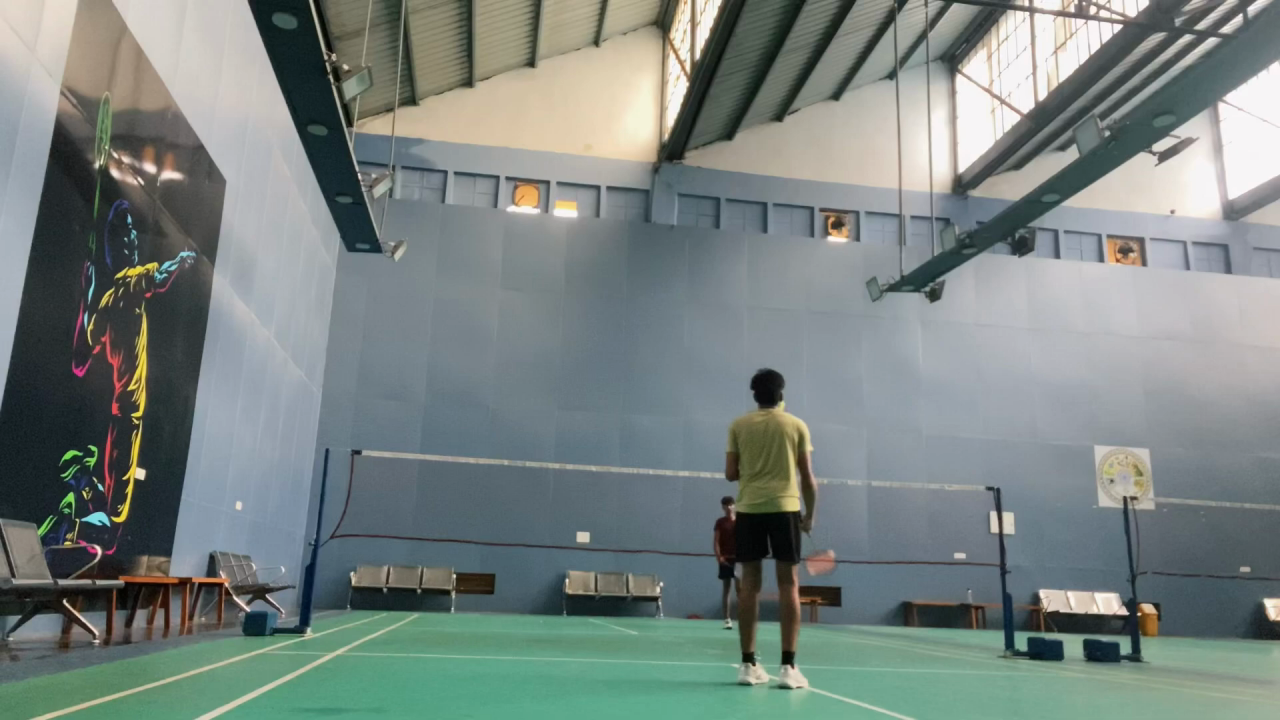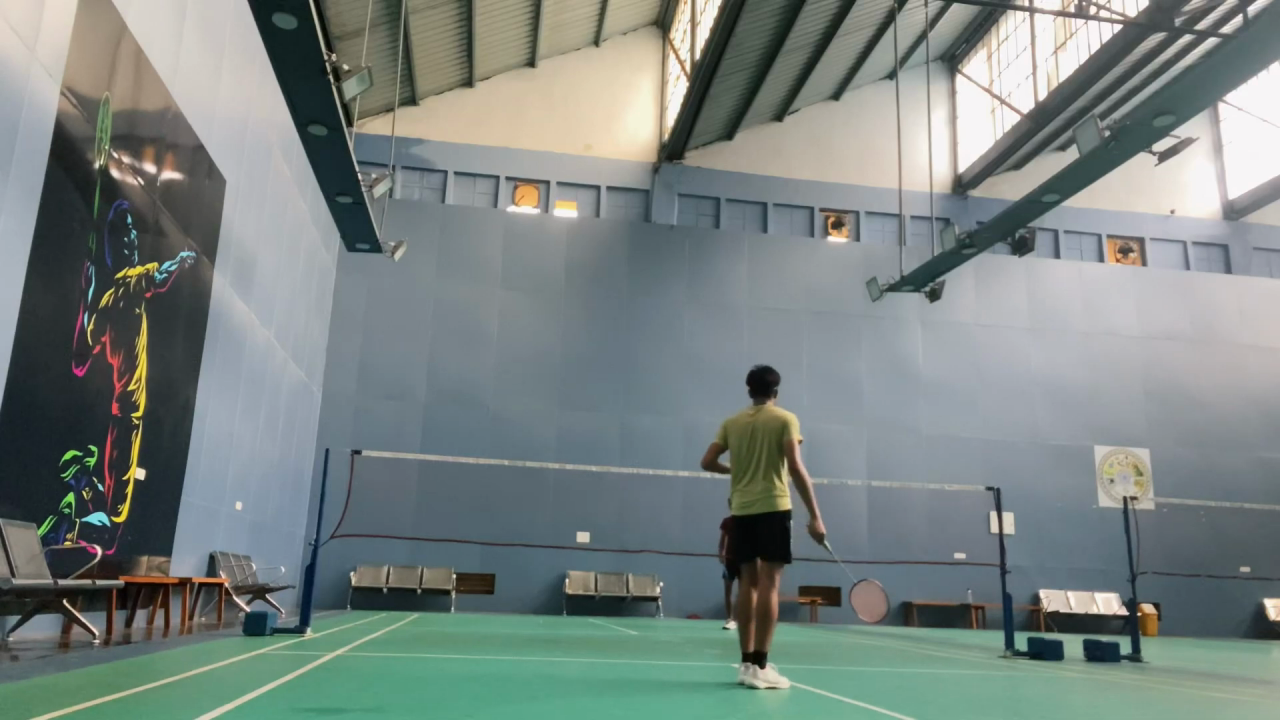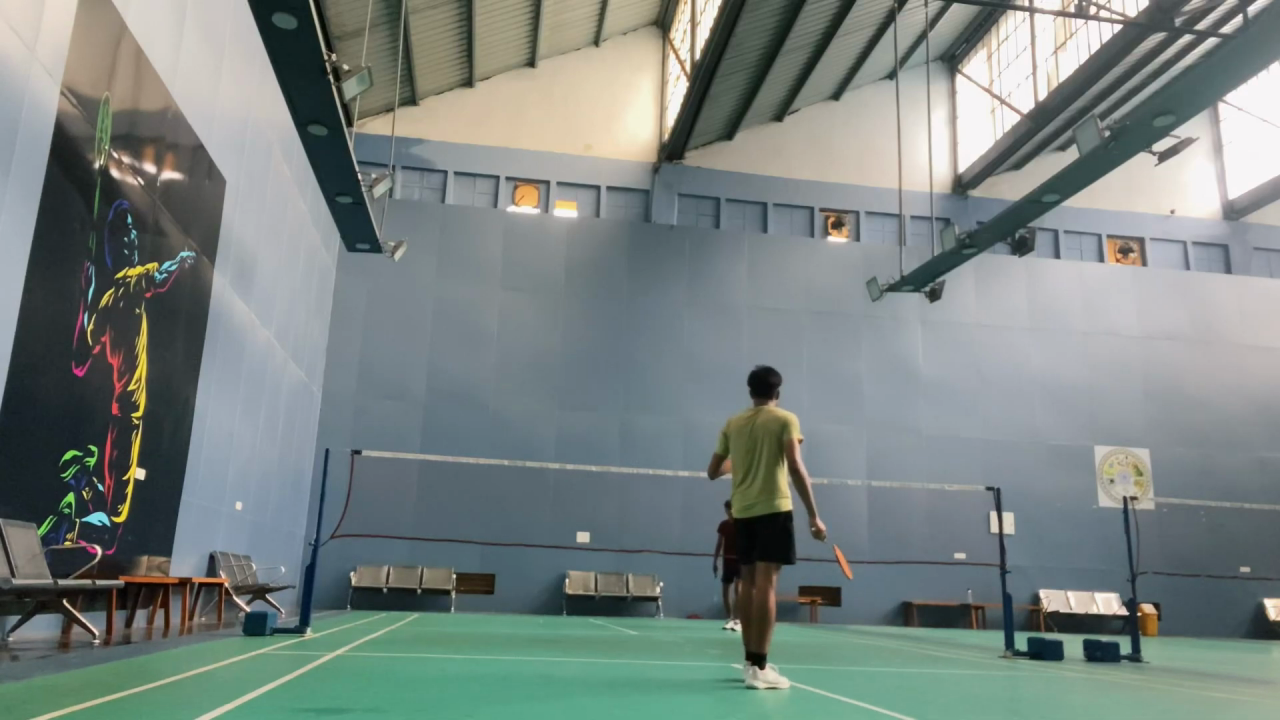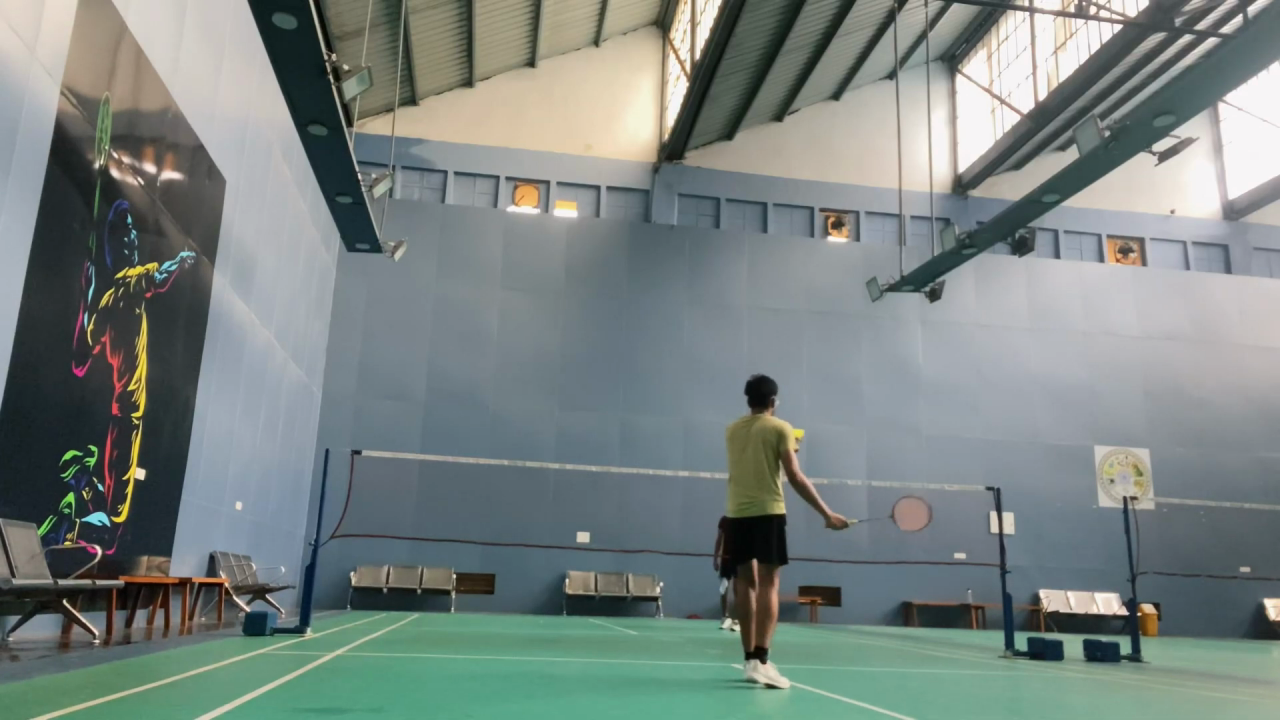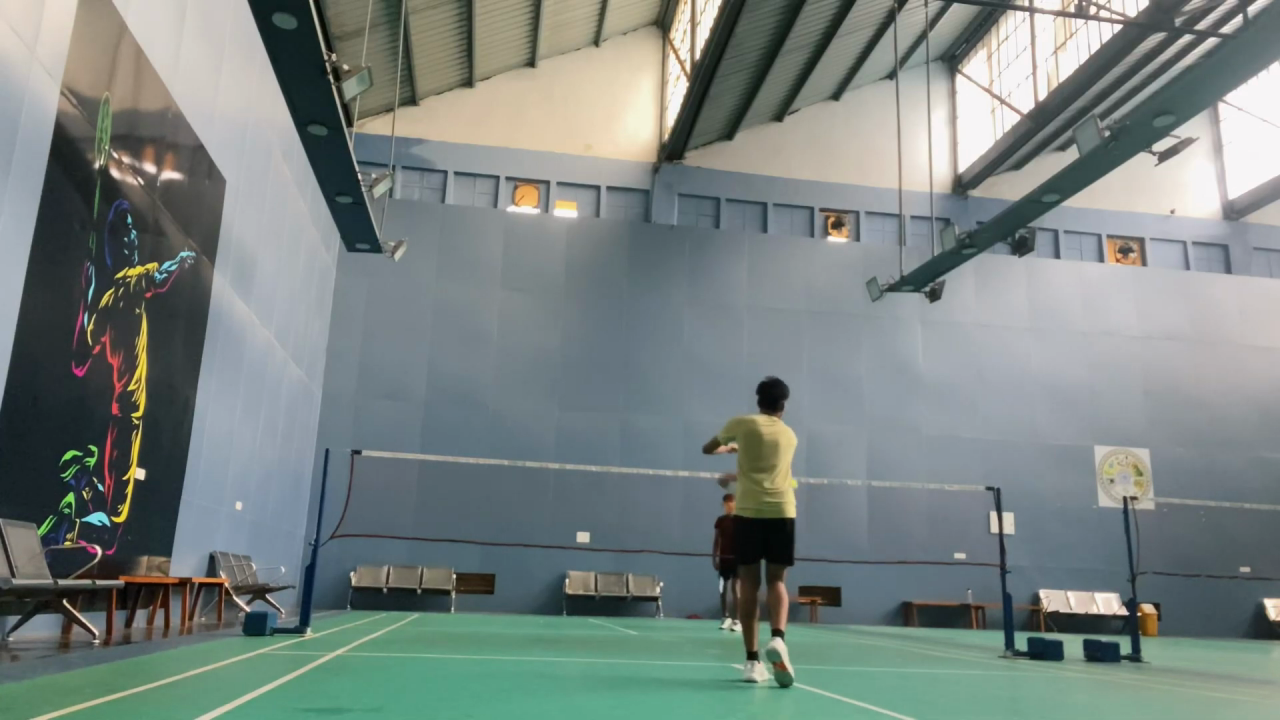
dt=0.5s
person 1, frame 1
left shoulder: (137, 279)
right shoulder: (107, 290)
left elbow: (159, 276)
right elbow: (81, 357)
left wrist: (178, 263)
right wrist: (85, 300)
left hip: (129, 394)
left knee: (120, 471)
left ankle: (110, 537)
person 1, frame 2
left shoulder: (138, 278)
right shoulder: (105, 289)
left elbow: (159, 276)
right elbow: (81, 355)
left wrist: (177, 264)
right wrist: (85, 300)
left hip: (130, 395)
left knee: (119, 475)
left ankle: (111, 534)
person 1, frame 3
left shoulder: (138, 278)
right shoulder: (106, 289)
left elbow: (159, 276)
right elbow: (81, 356)
left wrist: (178, 263)
right wrist: (85, 300)
left hip: (129, 395)
left knee: (121, 470)
left ankle: (110, 533)
right ankle: (86, 532)
person 1, frame 4
left shoulder: (137, 279)
right shoulder: (106, 289)
left elbow: (159, 277)
right elbow: (81, 358)
left wrist: (178, 264)
right wrist: (86, 300)
left hip: (129, 394)
left knee: (120, 469)
right knee: (101, 467)
left ankle: (111, 530)
person 1, frame 5
left shoulder: (138, 278)
right shoulder: (105, 289)
left elbow: (159, 277)
right elbow: (81, 355)
left wrist: (176, 264)
right wrist: (85, 300)
left hip: (129, 392)
left knee: (120, 469)
left ankle: (111, 531)
person 2, frame 1
left shoulder: (739, 425)
right shoulder: (797, 426)
left elbow: (732, 474)
right elbow: (808, 478)
right wrist: (808, 514)
left hip: (748, 510)
right hip: (785, 509)
left knee: (749, 585)
right knee: (788, 585)
left ankle: (748, 664)
right ankle: (788, 666)
person 2, frame 2
left shoulder: (731, 423)
right shoulder: (785, 419)
left elbow: (707, 462)
right elbow: (796, 469)
right wrist: (815, 516)
left hip: (741, 510)
right hip: (774, 508)
left knee: (748, 583)
right knee: (769, 584)
left ankle: (747, 663)
right ankle: (760, 666)
person 2, frame 3
left shoulder: (732, 424)
right shoulder: (785, 419)
left elbow: (713, 472)
right elbow: (796, 468)
right wrist: (814, 516)
left hip: (741, 511)
right hip: (773, 509)
left knee: (749, 583)
right knee: (766, 583)
left ankle: (751, 660)
right ankle: (759, 668)
person 2, frame 4
left shoulder: (732, 430)
right shoulder: (779, 428)
right elbow: (794, 477)
right wrist: (827, 513)
left hip: (736, 513)
right hip: (767, 512)
left knee: (746, 583)
right knee: (768, 584)
left ankle: (751, 659)
right ankle: (760, 661)
person 2, frame 5
left shoulder: (742, 423)
right shoulder: (790, 435)
left elbow: (709, 449)
left hip: (749, 511)
right hip: (783, 512)
left knee: (749, 583)
right knee: (777, 580)
left ankle: (752, 661)
right ankle: (777, 638)
